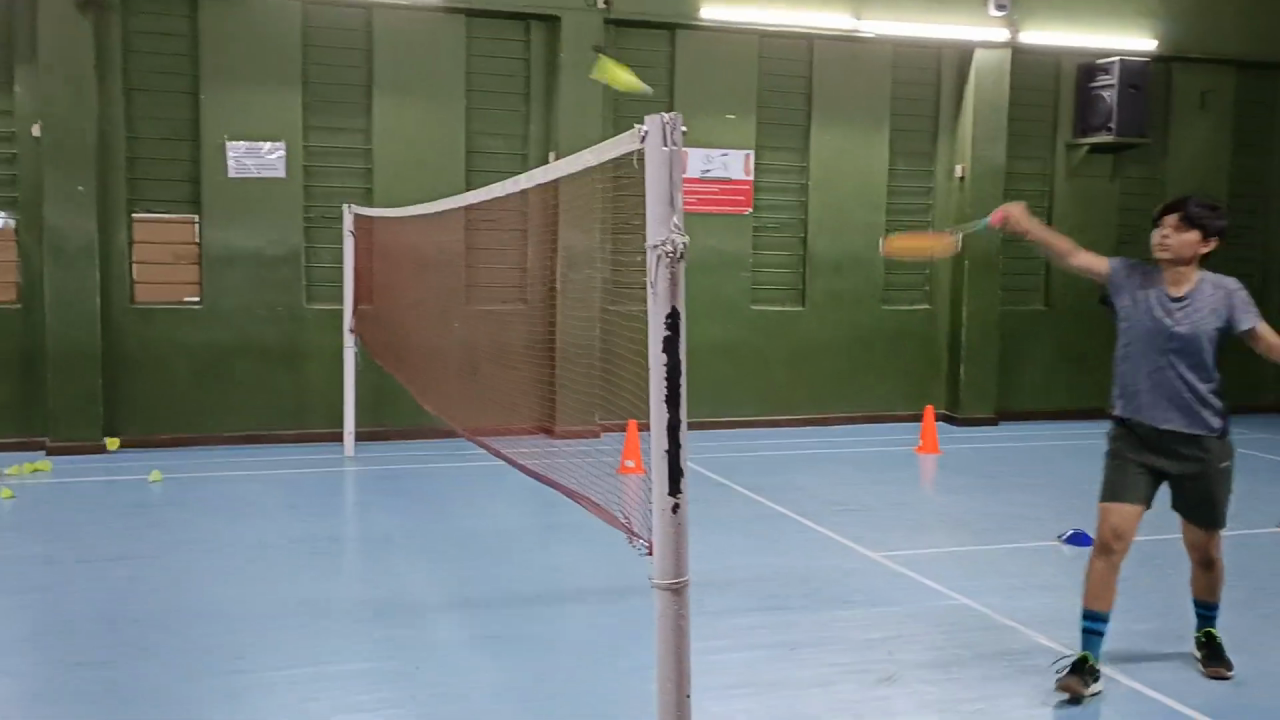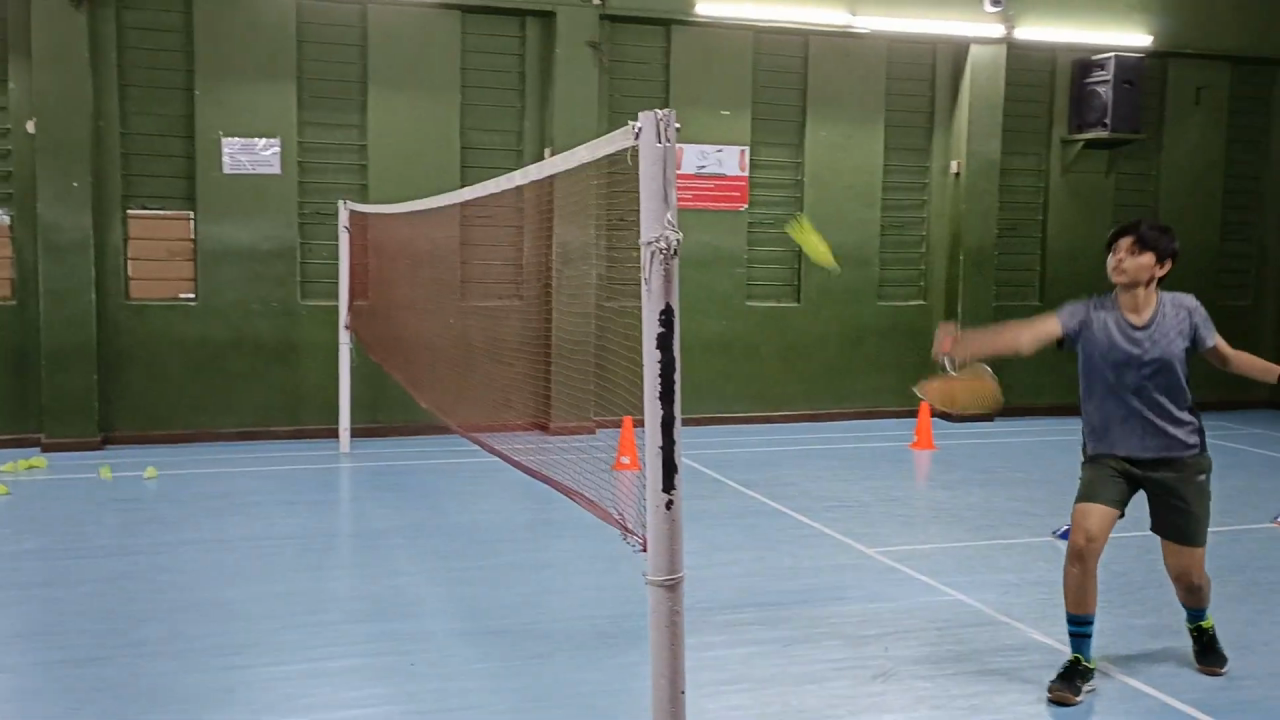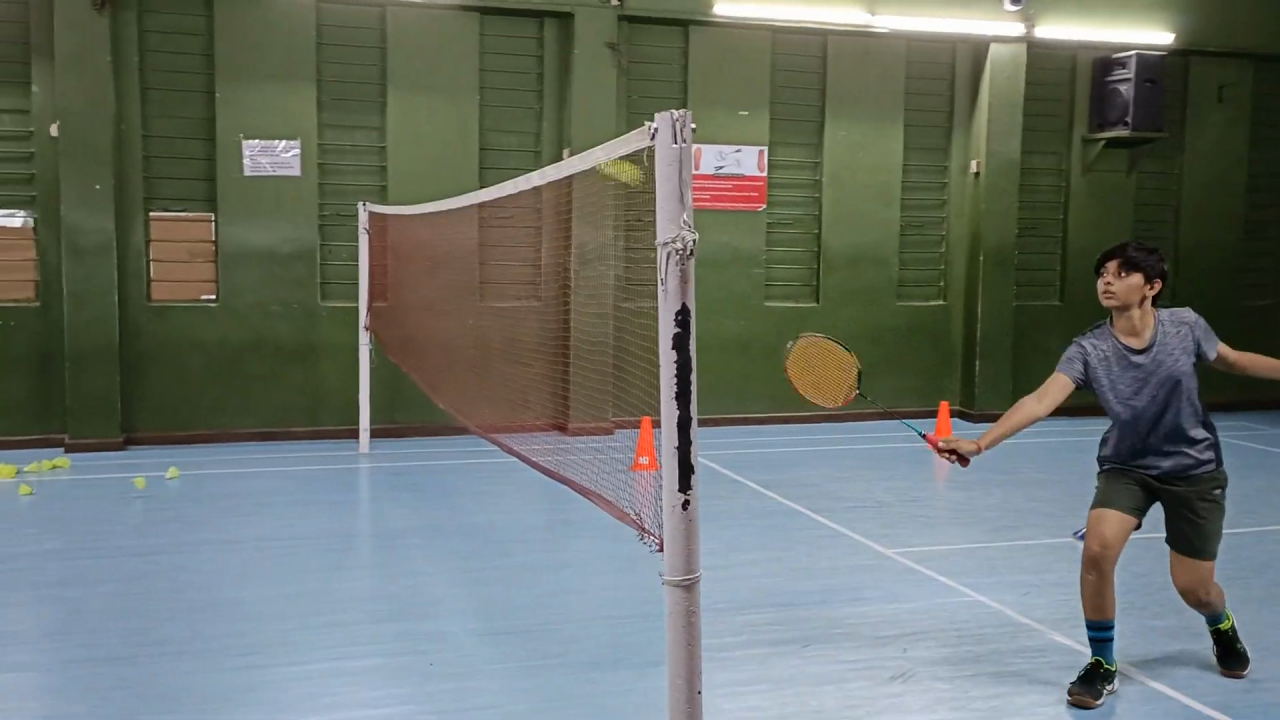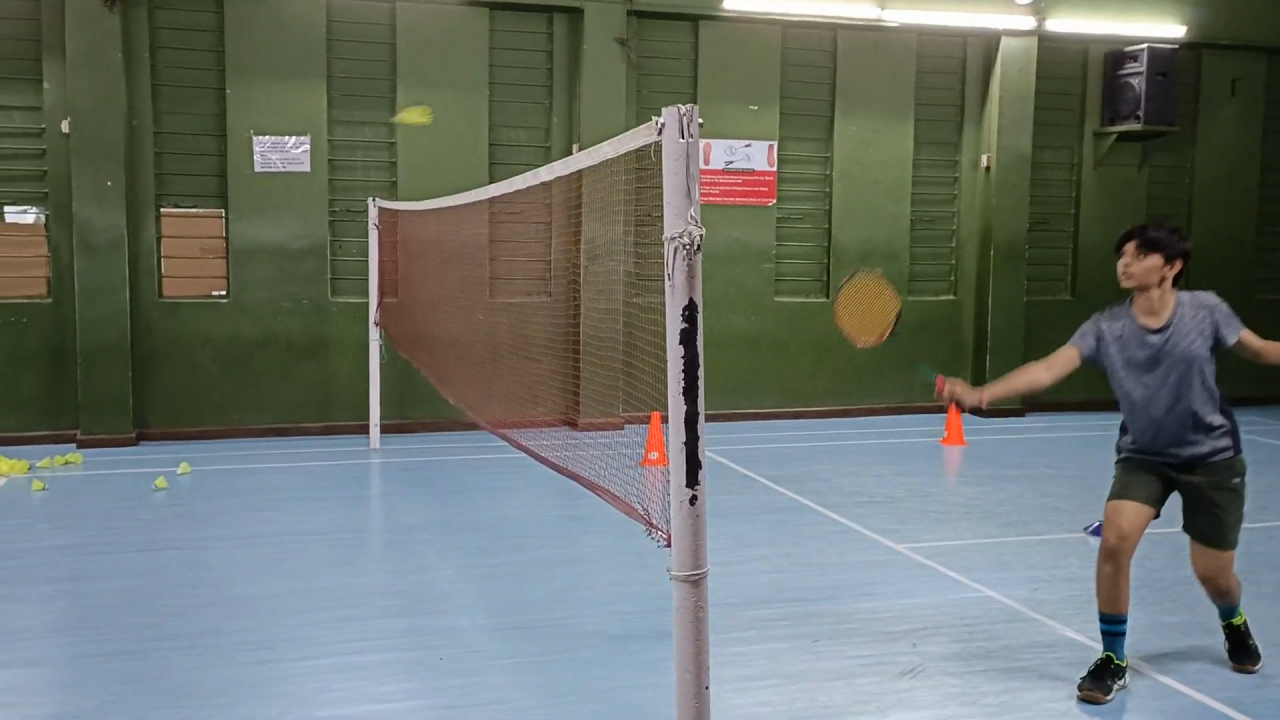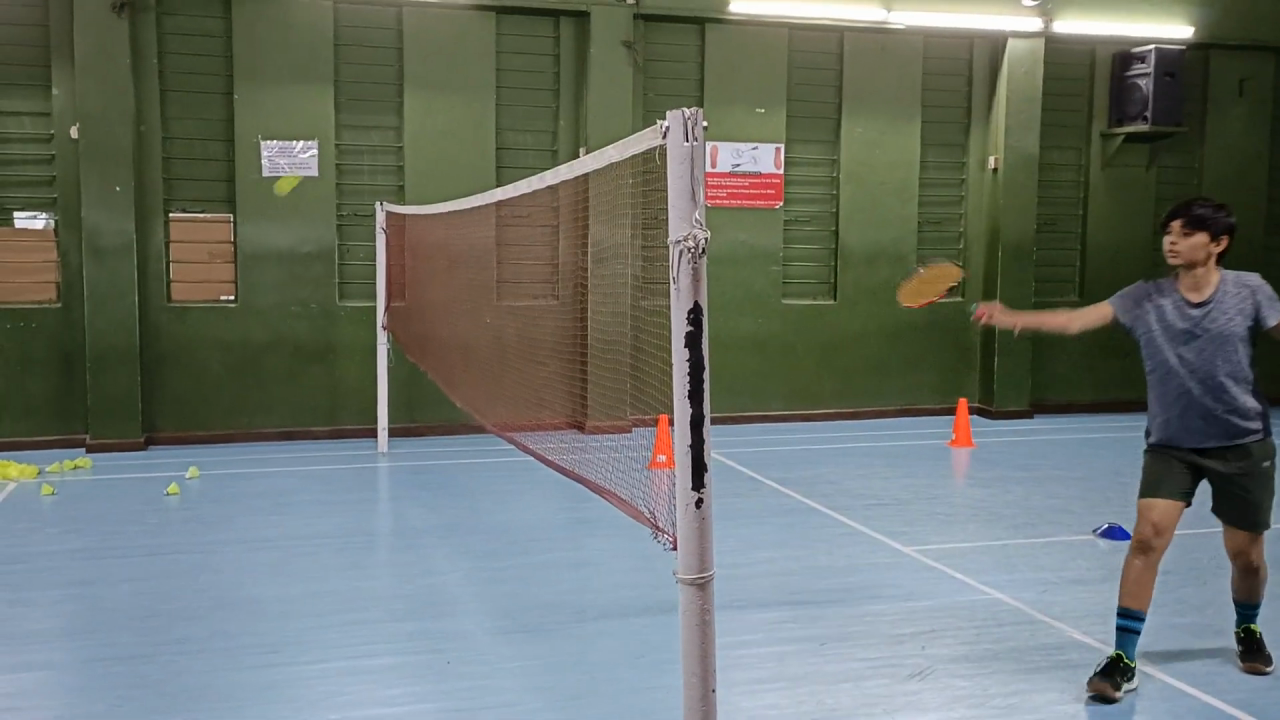
dt=0.2s
person 1, frame 1
left shoulder: (1226, 294)
right shoulder: (1130, 279)
right elbow: (1073, 257)
right wrist: (1027, 226)
left hip: (1200, 439)
right hip: (1134, 434)
left knee: (1205, 551)
right knee: (1109, 540)
left ankle: (1207, 635)
right ankle: (1089, 660)
person 1, frame 2
left shoulder: (1185, 311)
right shoulder: (1086, 315)
left elbow: (1228, 358)
right elbow: (1027, 336)
right wrist: (967, 344)
left hip: (1179, 454)
right hip: (1109, 453)
left knee: (1187, 572)
right knee: (1083, 544)
left ankle: (1200, 629)
right ankle: (1080, 661)
person 1, frame 3
left shoulder: (1186, 326)
right shoulder: (1088, 349)
left elbow: (1231, 360)
right elbow: (1040, 401)
right wrist: (979, 442)
left hip: (1194, 468)
right hip: (1126, 467)
left knee: (1194, 586)
right knee: (1098, 551)
left ankle: (1223, 628)
right ankle: (1102, 665)
person 1, frame 4
left shoulder: (1206, 310)
right shoulder: (1104, 328)
right elbow: (1047, 370)
right wrist: (980, 394)
left hip: (1212, 456)
right hip: (1143, 456)
left knee: (1214, 573)
right knee: (1114, 543)
left ankle: (1234, 624)
right ankle: (1112, 660)
person 1, frame 5
right shoulder: (1144, 298)
right elbow: (1078, 319)
right wrist: (1014, 318)
right hip: (1171, 443)
right knee: (1147, 538)
right ankle: (1124, 660)
